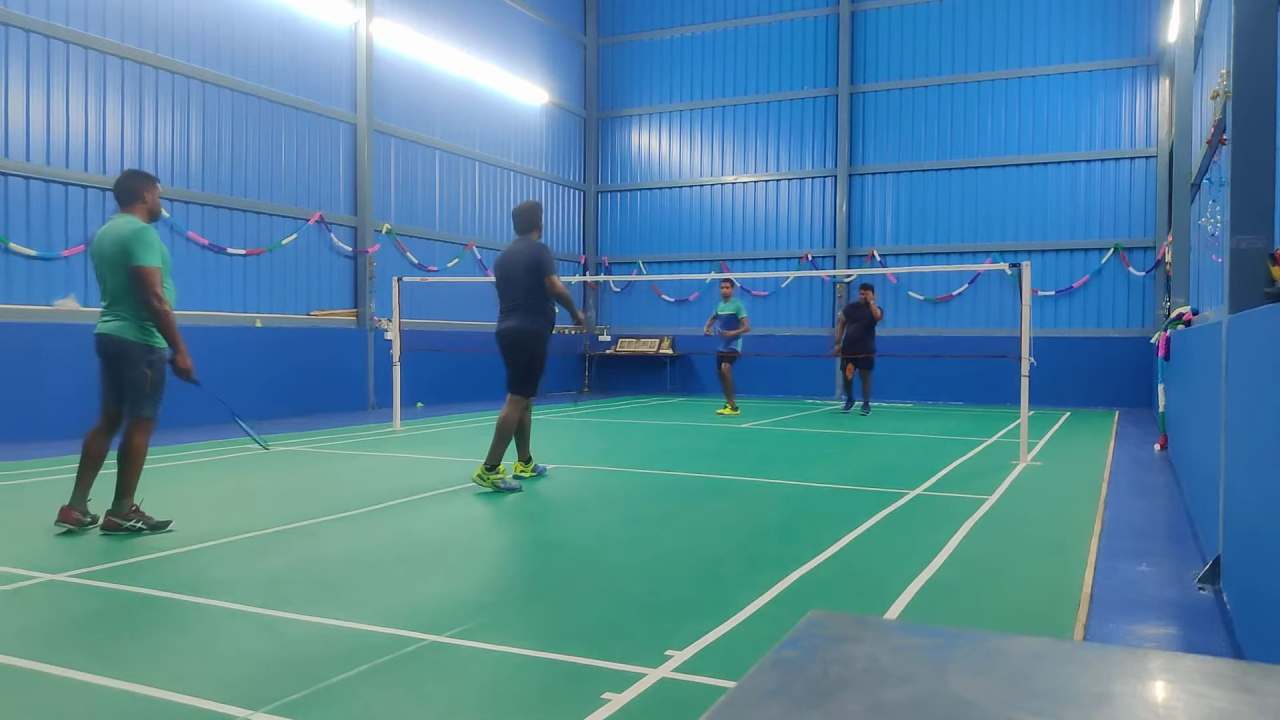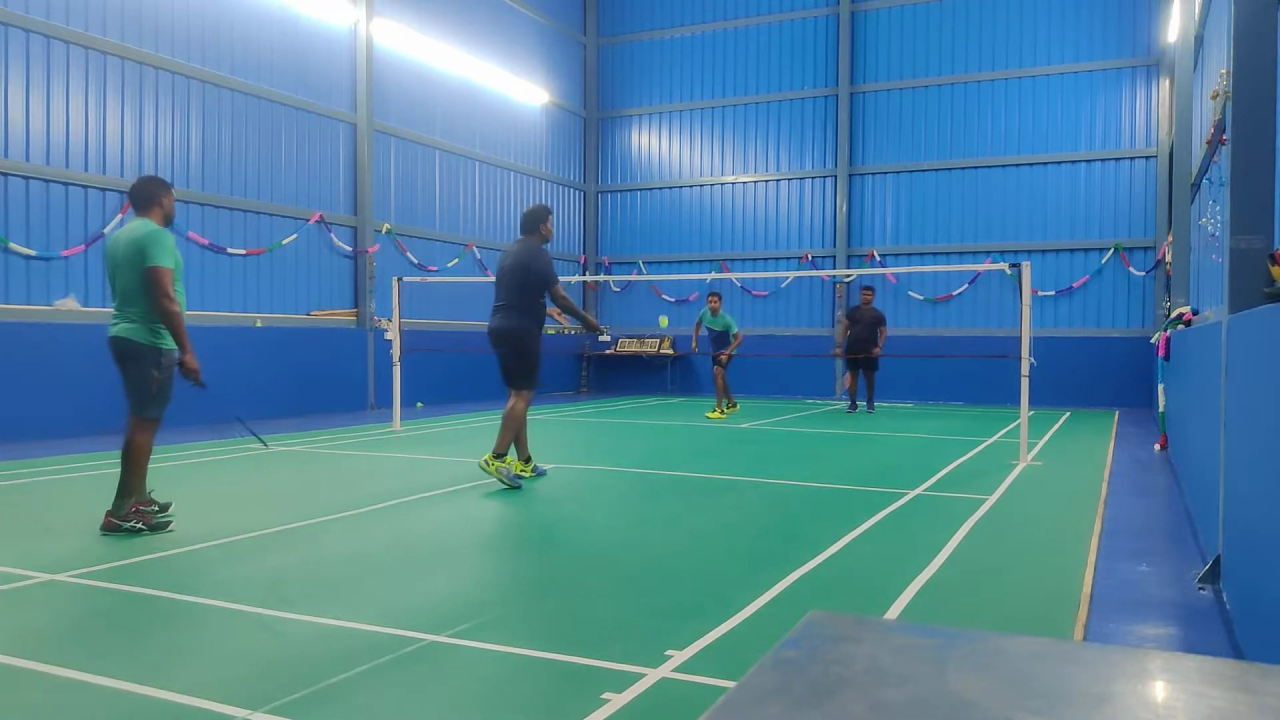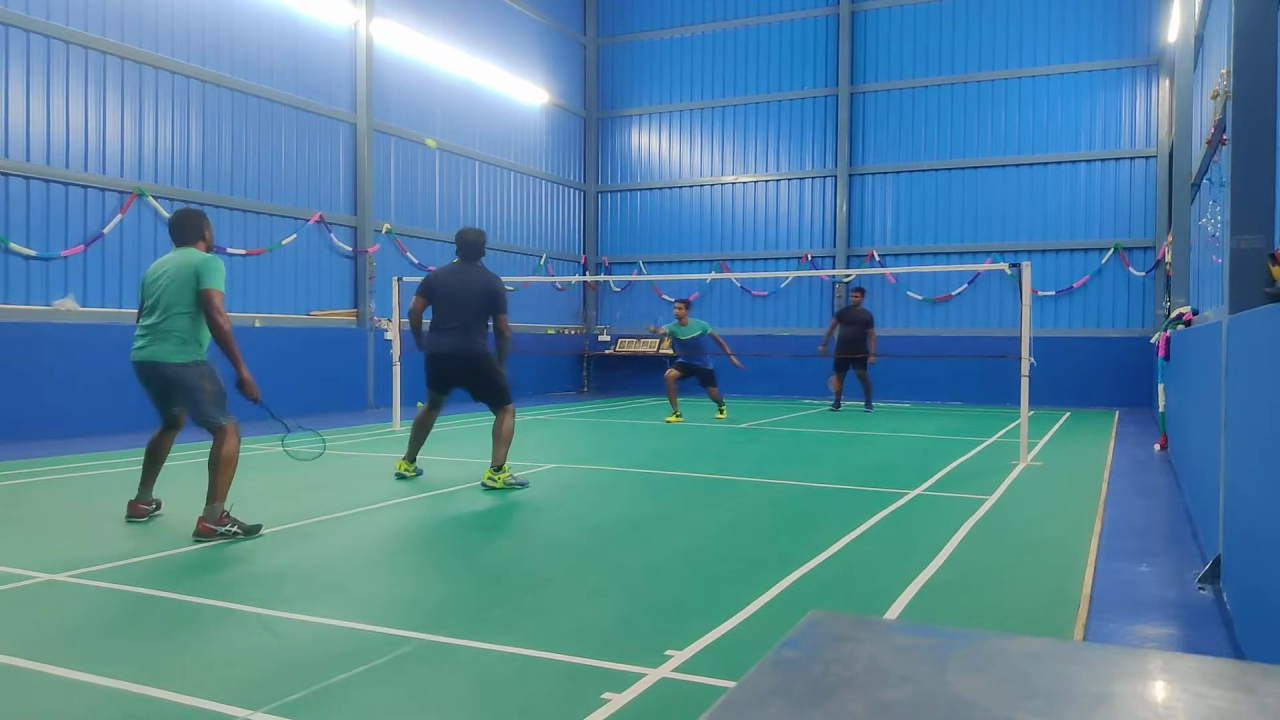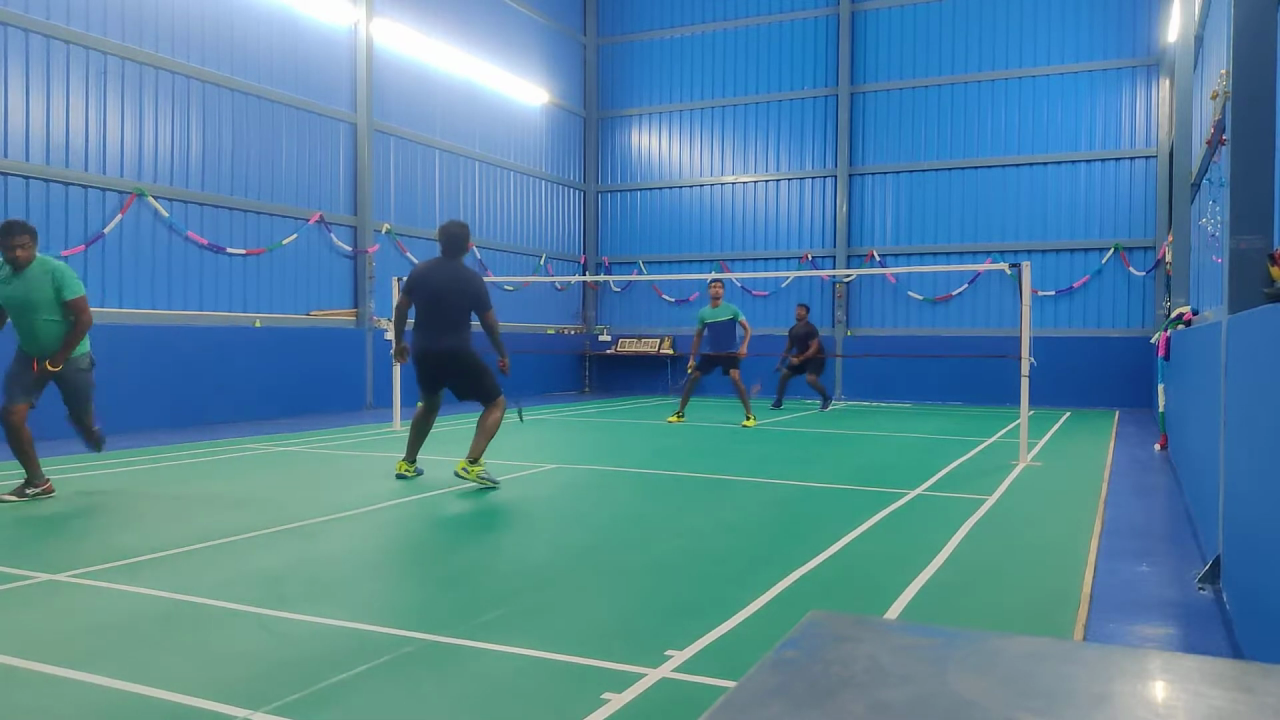
dt=1s
person 1, frame 1
left shoulder: (104, 233)
right shoulder: (141, 232)
right elbow: (154, 298)
right wrist: (179, 349)
left hip: (110, 335)
right hip: (140, 342)
left knee: (108, 420)
right knee: (140, 424)
left ankle: (76, 507)
right ankle: (121, 512)
person 1, frame 2
left shoulder: (118, 237)
right shoulder: (157, 236)
right elbow: (165, 298)
right wrist: (186, 350)
left hip: (125, 336)
right hip: (151, 342)
left knee: (140, 421)
right knee: (145, 424)
left ankle: (139, 499)
right ankle: (121, 513)
person 1, frame 3
left shoulder: (156, 267)
right shoulder: (207, 262)
right elbow: (216, 318)
right wrist: (242, 370)
left hip: (144, 359)
right hip: (182, 360)
left knee: (171, 422)
right knee: (226, 430)
left ankle: (142, 501)
right ankle: (213, 518)
person 1, frame 4
left shoulder: (58, 271)
left elbow: (84, 319)
left wrist: (58, 359)
left hip: (71, 357)
right hip: (30, 358)
left knee: (82, 420)
left ankle: (90, 430)
right ankle: (37, 481)
person 2, frame 1
left shoulder: (503, 257)
right shoulder: (539, 251)
right elbow: (555, 288)
right wrist: (575, 313)
left hip: (508, 330)
right hip: (530, 333)
left knee: (525, 397)
right knee: (518, 400)
left ankle: (525, 463)
right ankle: (490, 469)
person 2, frame 2
left shoulder: (510, 253)
right shoulder: (537, 254)
right elbow: (559, 296)
left wrist: (545, 310)
right wrist: (587, 320)
left hip: (500, 328)
right hip: (520, 331)
left knee: (518, 394)
right knee: (521, 395)
left ankle: (524, 462)
right ankle: (497, 458)
person 2, frame 3
left shoulder: (437, 275)
right shoulder: (492, 282)
left elbow: (414, 311)
right elbow: (502, 329)
left wrist: (421, 342)
right wrist: (500, 364)
left hip: (437, 354)
right hip: (473, 356)
left knee: (432, 406)
right knee: (505, 410)
left ankle: (407, 463)
right ankle: (497, 472)
person 2, frame 4
left shoulder: (420, 272)
right shoulder: (473, 280)
left elbow: (401, 309)
right elbow: (490, 324)
left wrist: (399, 342)
right wrist: (503, 355)
left hip: (425, 353)
right hip: (458, 353)
left knee: (429, 406)
right knee: (496, 403)
left ankle: (407, 463)
right ankle: (471, 463)
